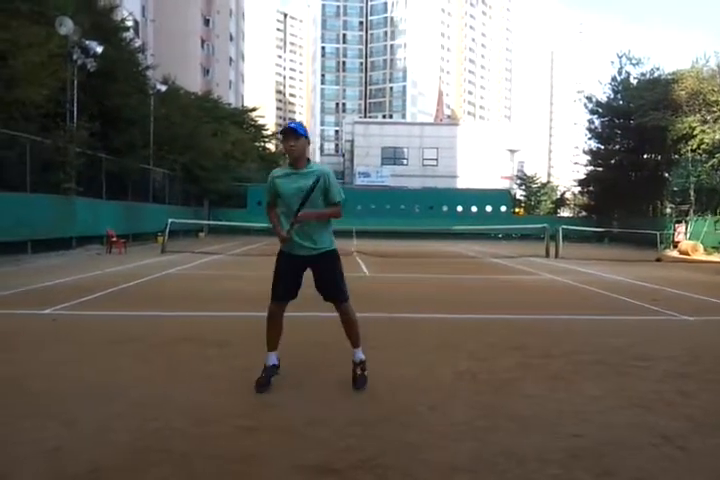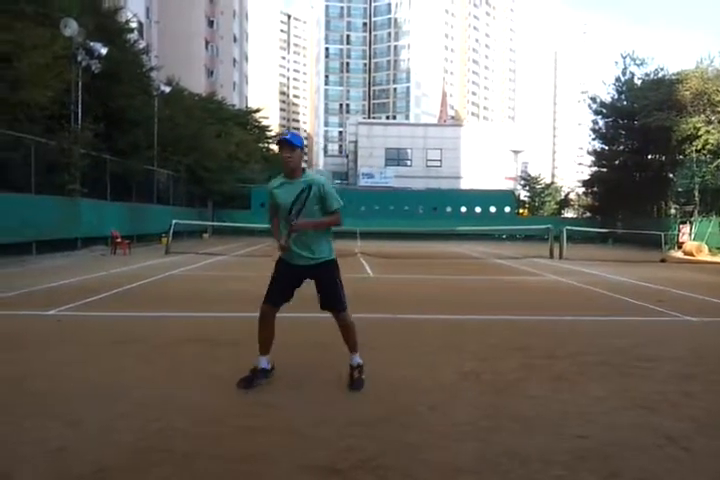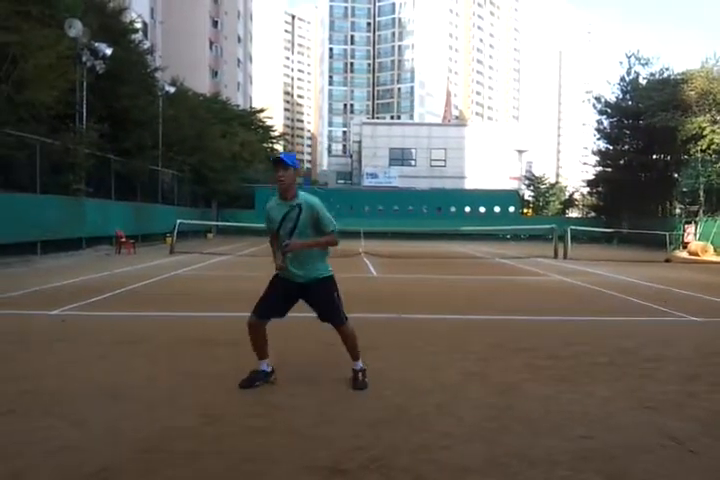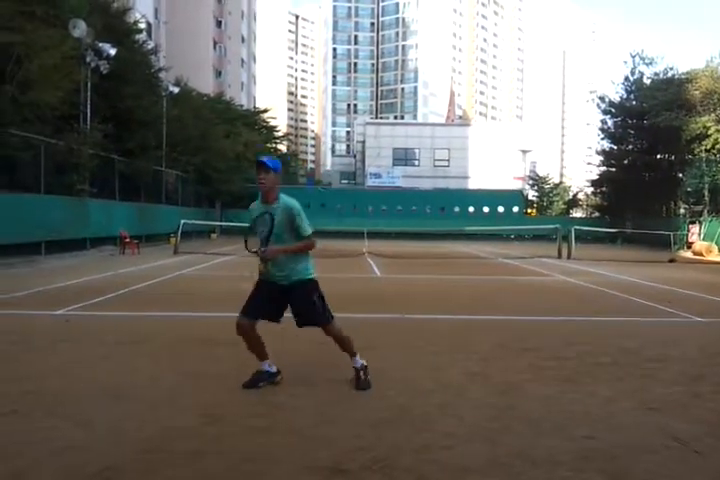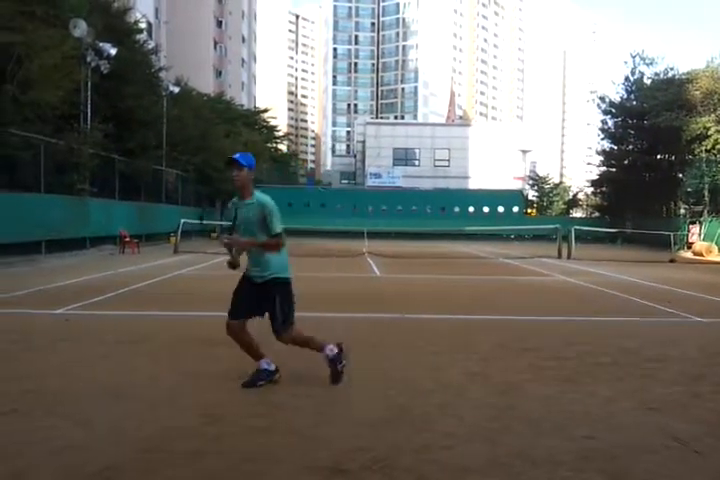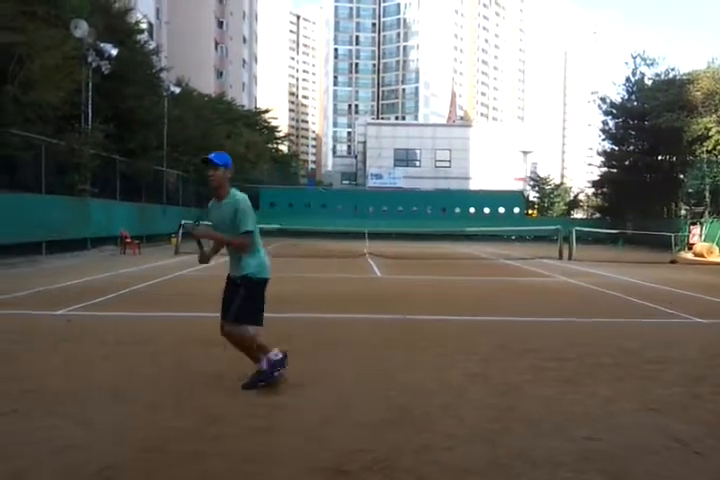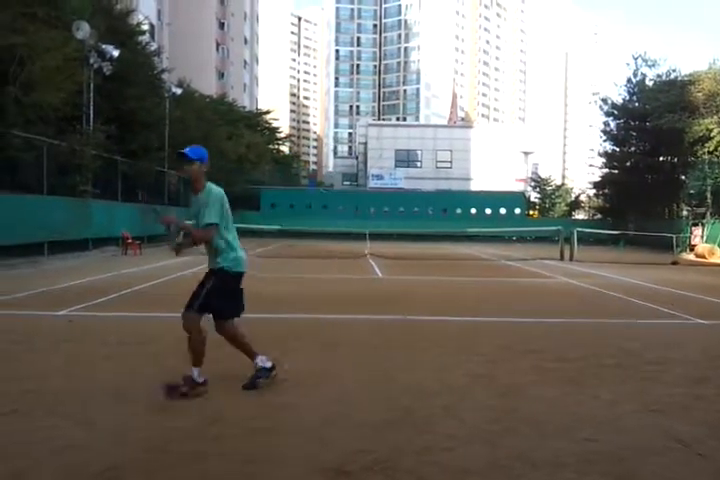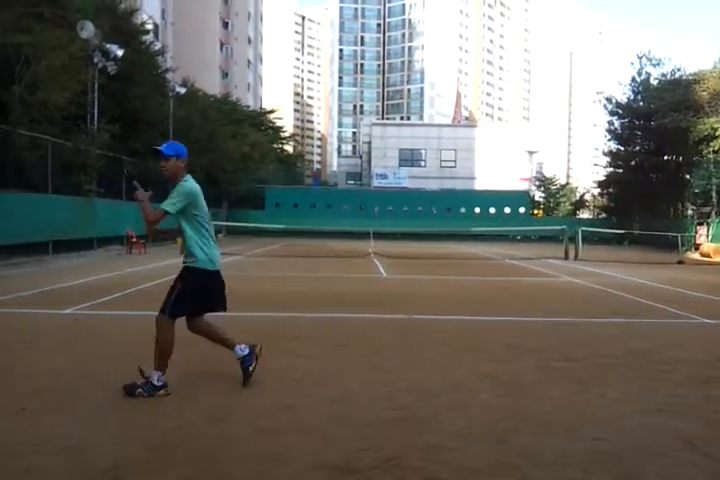
dt=0.1s
person 1, frame 1
left shoulder: (324, 174)
right shoulder: (276, 177)
left elbow: (338, 210)
right elbow: (271, 208)
left wrist: (315, 214)
right wrist: (278, 230)
left hip: (323, 250)
right hip: (291, 251)
left knee: (343, 305)
right knee: (276, 307)
left ankle: (358, 359)
right ankle: (272, 363)
person 1, frame 2
left shoulder: (319, 183)
right shoulder: (274, 187)
left elbow: (336, 218)
left wrist: (310, 223)
right wrist: (279, 238)
left hip: (321, 258)
right hip: (290, 259)
left knee: (340, 313)
right knee: (267, 310)
left ankle: (355, 363)
right ankle: (263, 366)
person 1, frame 3
left shoulder: (311, 204)
right shoulder: (271, 205)
left elbow: (333, 238)
left wrist: (307, 244)
right wrist: (278, 256)
left hip: (318, 275)
right hip: (286, 276)
left knee: (341, 325)
right knee: (256, 322)
left ankle: (358, 368)
right ankle: (264, 368)
person 1, frame 4
left shoulder: (291, 206)
right shoulder: (255, 209)
left elbow: (310, 243)
left wrist: (279, 250)
right wrist: (262, 260)
left hip: (300, 277)
right hip: (271, 278)
left knee: (329, 327)
right knee: (244, 324)
left ankle: (358, 365)
right ankle: (268, 369)
person 1, frame 5
left shoulder: (264, 203)
right shoulder: (233, 205)
left elbow: (278, 241)
left wrist: (244, 241)
right wrist: (234, 254)
left hip: (274, 274)
right hip: (252, 274)
left knee: (285, 334)
right knee: (233, 326)
left ankle: (332, 352)
right ankle: (266, 367)
person 1, frame 6
left shoulder: (240, 201)
right shoulder: (213, 205)
left elbow: (244, 243)
left wrist: (211, 234)
right wrist: (210, 252)
left hip: (253, 272)
right hip: (237, 273)
left knee: (232, 328)
right knee: (228, 330)
left ankle: (274, 356)
right ankle: (266, 367)
person 1, frame 7
left shoulder: (213, 194)
right shoulder: (197, 197)
left elbow: (204, 236)
left wrist: (177, 224)
right wrist: (184, 243)
left hip: (227, 265)
right hip: (227, 265)
left knee: (191, 317)
right knee: (224, 324)
left ankle: (196, 378)
right ankle: (263, 365)
person 1, frame 8
left shoulder: (186, 188)
right shoulder: (184, 188)
left elbow: (152, 219)
left wrist: (143, 200)
left hip: (199, 265)
right hip: (206, 264)
left knee: (165, 319)
right knee: (195, 321)
left ankle: (157, 381)
right ankle: (244, 352)
